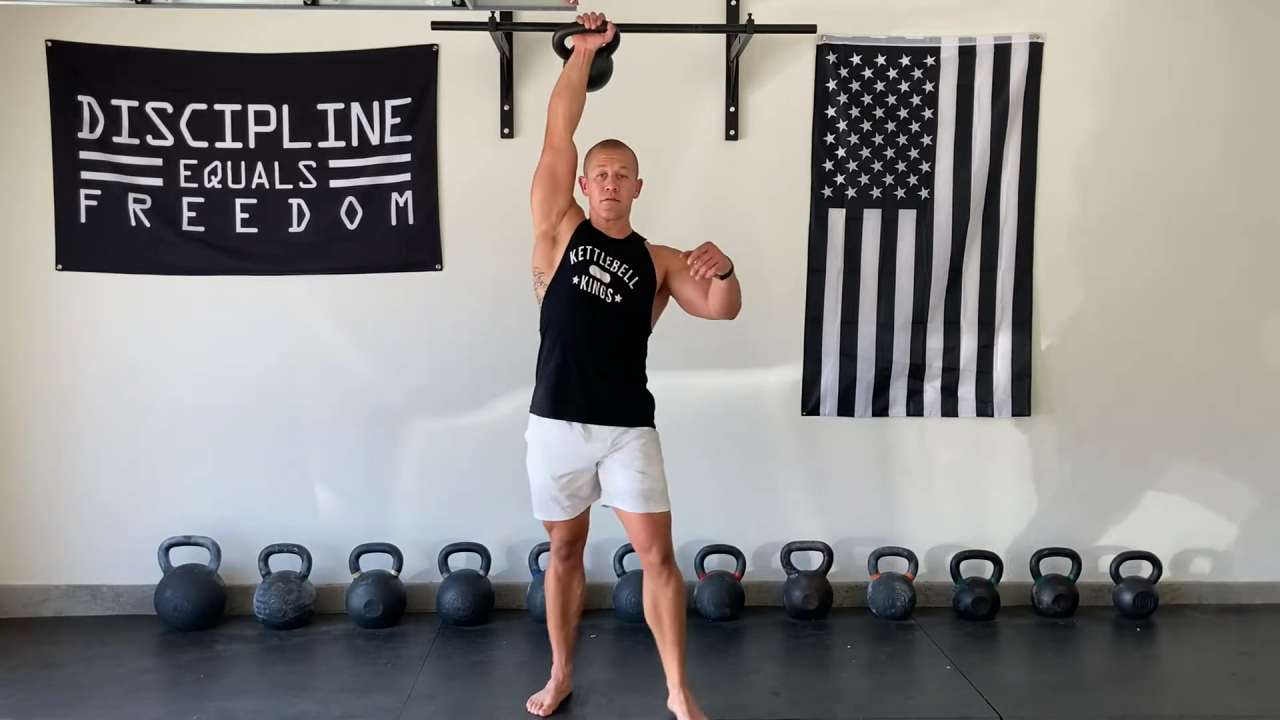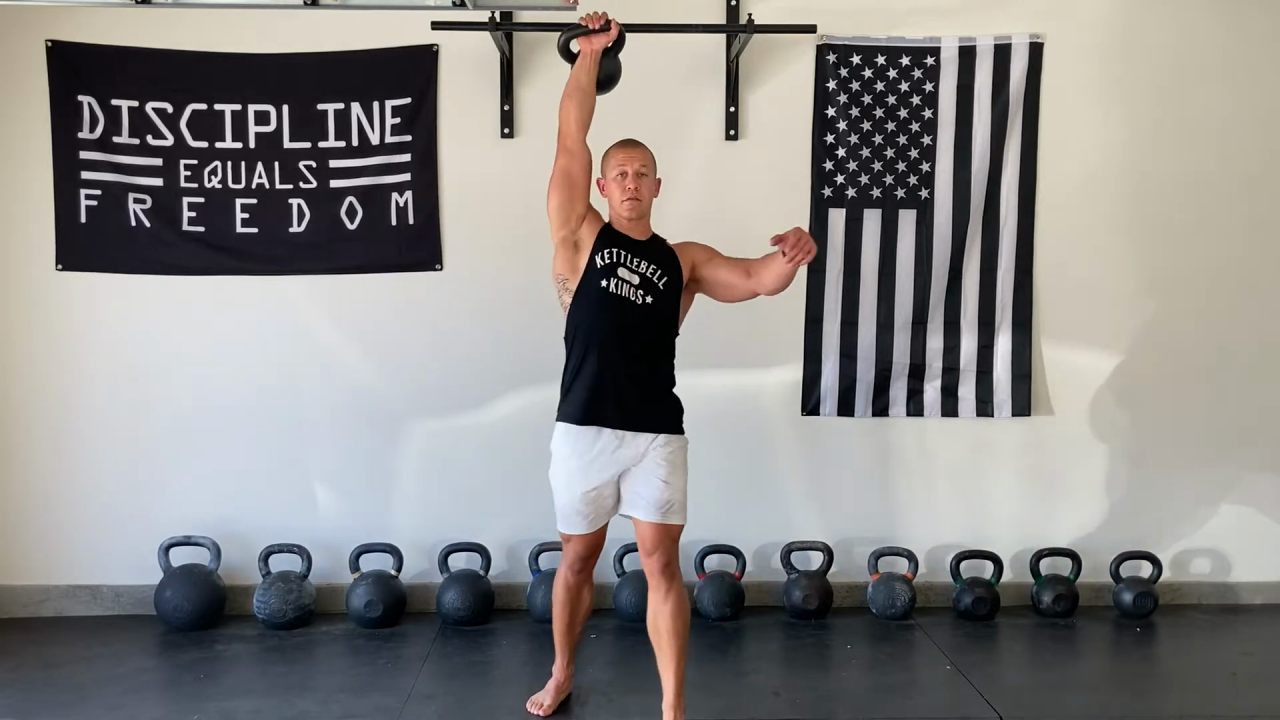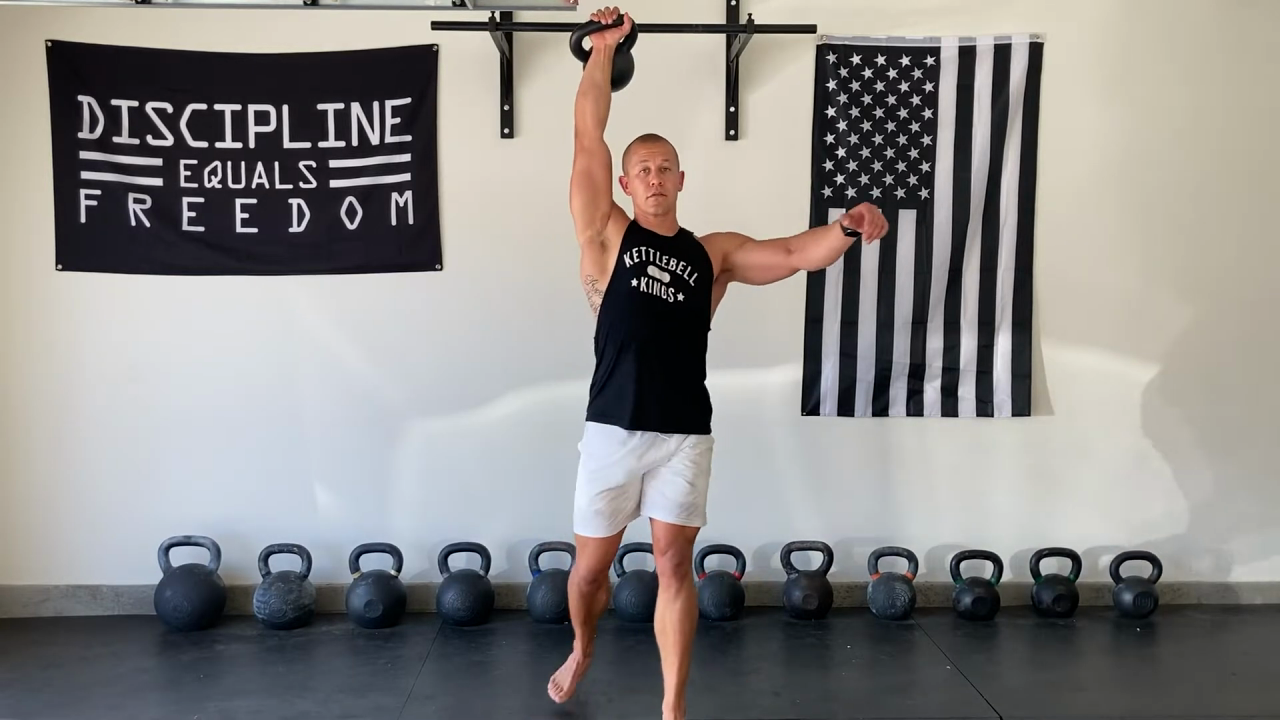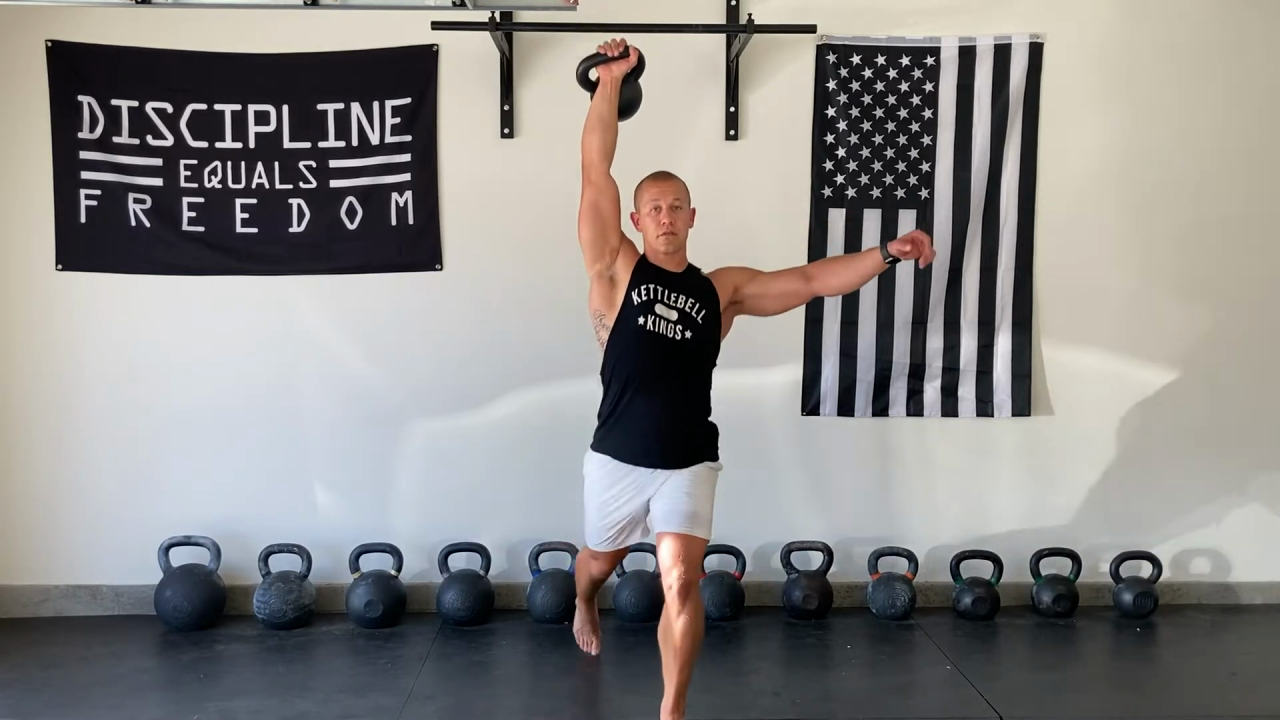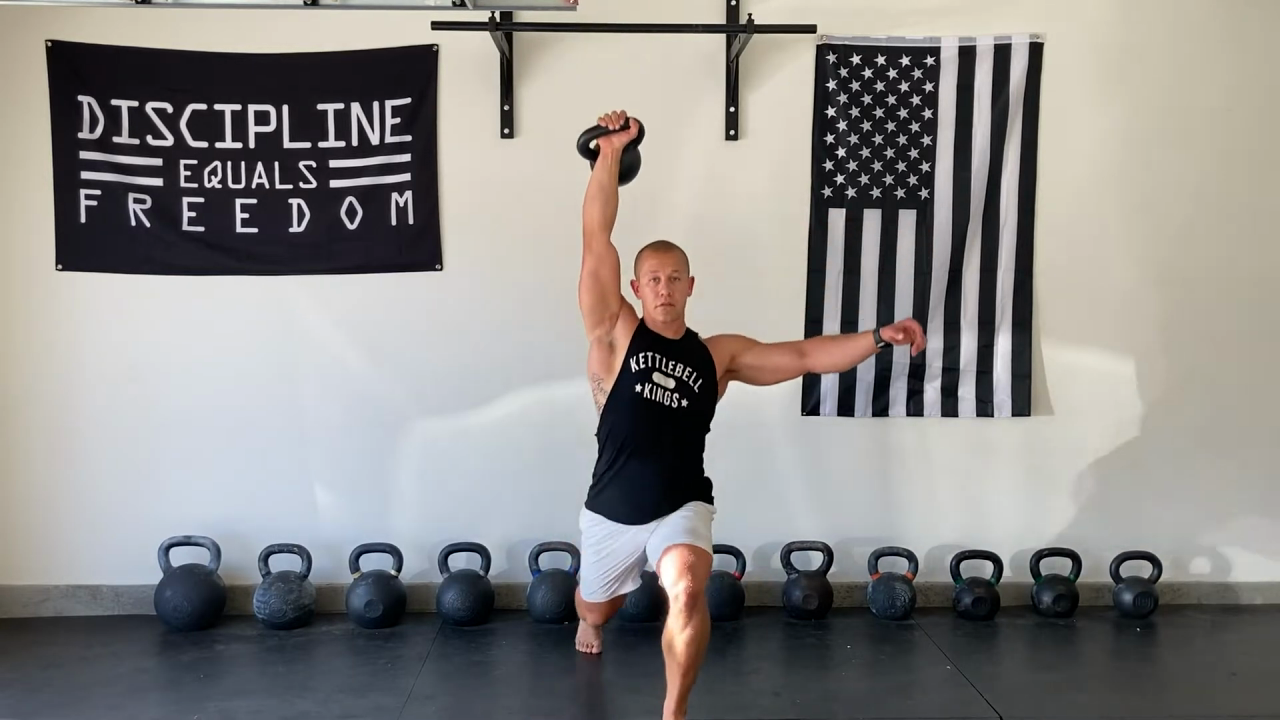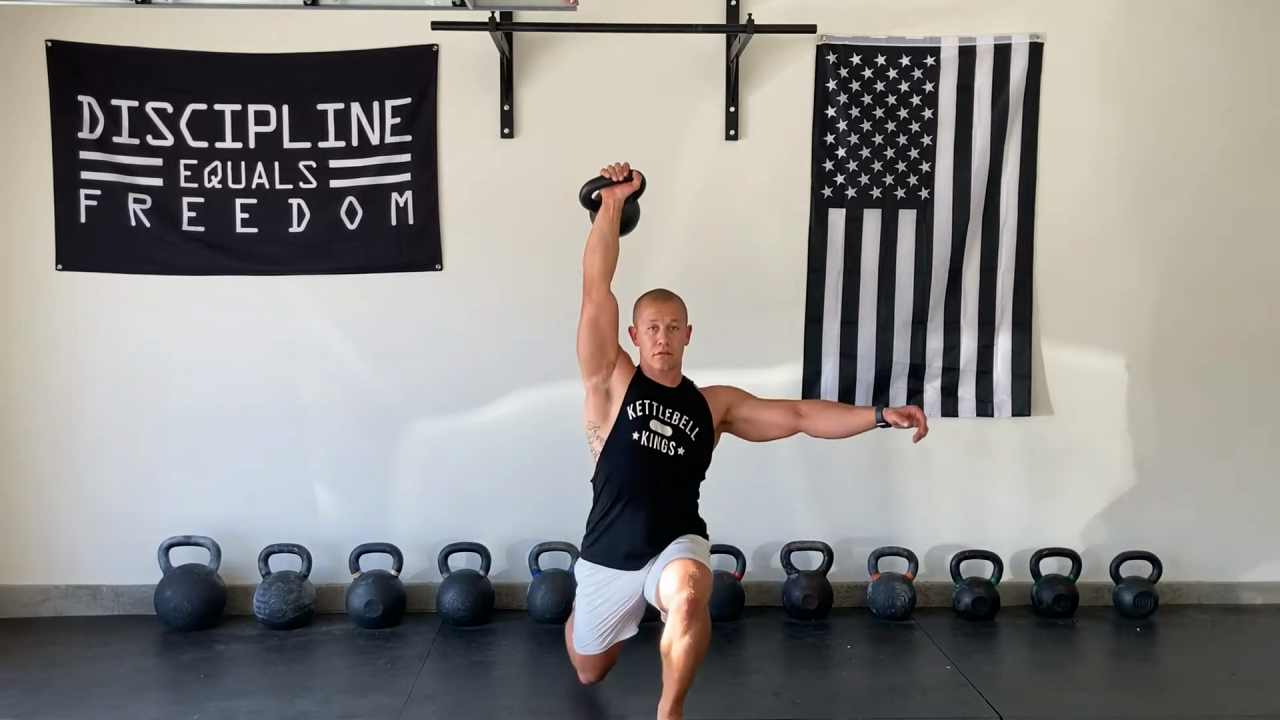
dt=0.3s
person 1, frame 1
left shoulder: (659, 261)
right shoulder: (558, 232)
left elbow: (721, 306)
right elbow: (557, 137)
left wrist: (724, 272)
right wrist: (584, 51)
left hip: (628, 428)
right hip: (557, 422)
left knee: (656, 556)
right knee: (564, 551)
person 1, frame 2
left shoulder: (686, 260)
right shoulder: (580, 236)
left elbow: (756, 280)
right elbow: (570, 139)
left wrist: (789, 257)
right wrist: (591, 52)
left hip: (657, 433)
right hip: (584, 429)
left knee: (661, 565)
right knee: (577, 560)
person 1, frame 3
left shoulder: (714, 253)
right shoulder: (605, 235)
left elbow: (796, 253)
right elbow: (588, 139)
left wrist: (847, 227)
left hip: (683, 433)
right hip: (612, 428)
left knee: (674, 569)
right knee: (592, 560)
right ankle: (580, 650)
person 1, frame 4
left shoulder: (722, 288)
right shoulder: (615, 270)
left elbow: (812, 281)
right elbow: (595, 175)
left wrist: (885, 253)
right wrist: (610, 82)
left hip: (688, 462)
right hip: (619, 457)
left knee: (681, 582)
right knee: (598, 564)
right ankle: (586, 606)
person 1, frame 5
left shoulder: (717, 353)
right shoulder: (615, 335)
left elbow: (804, 354)
right elbow: (596, 239)
left wrist: (877, 339)
right wrist: (610, 152)
left hip: (681, 509)
right hip: (613, 510)
left knee: (688, 594)
right knee: (594, 615)
right ankle: (587, 599)
person 1, frame 6
left shoulder: (714, 403)
right shoulder: (612, 382)
left elbow: (799, 415)
right elbow: (595, 288)
left wrist: (878, 415)
right wrist: (611, 205)
left hip: (675, 546)
right hip: (610, 557)
left knee: (689, 598)
right knee: (590, 668)
right ankle: (582, 616)
